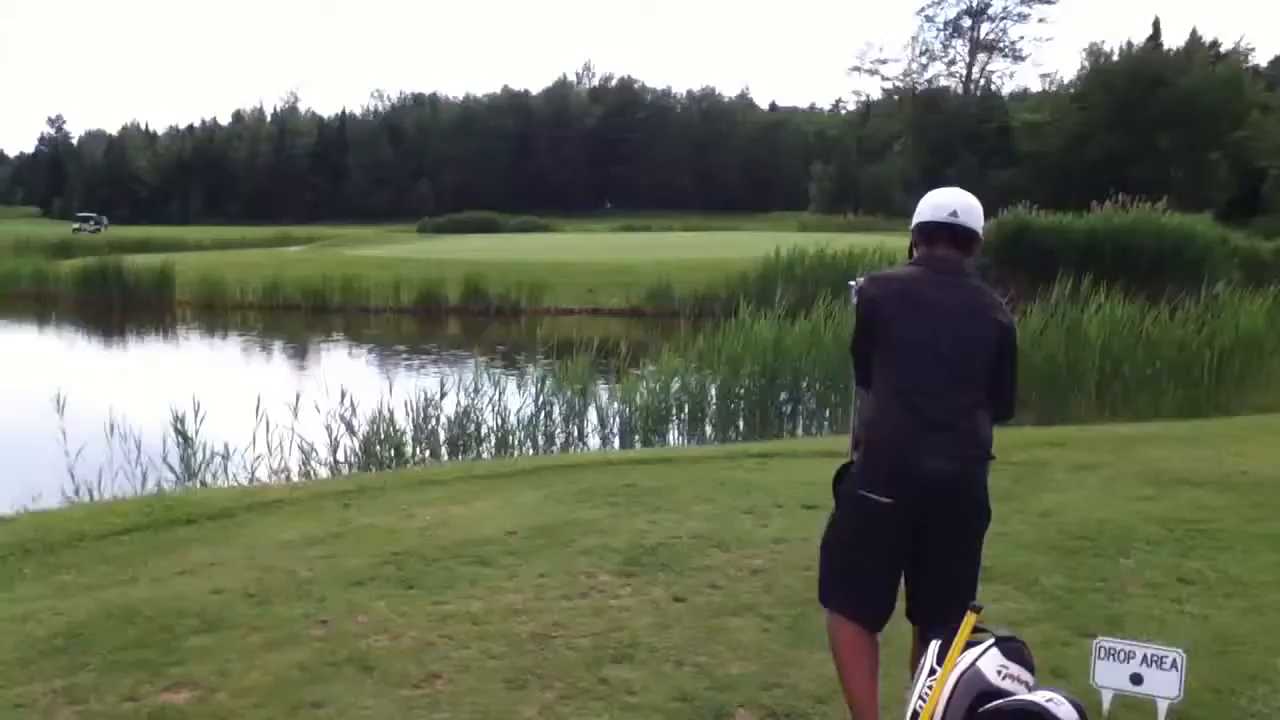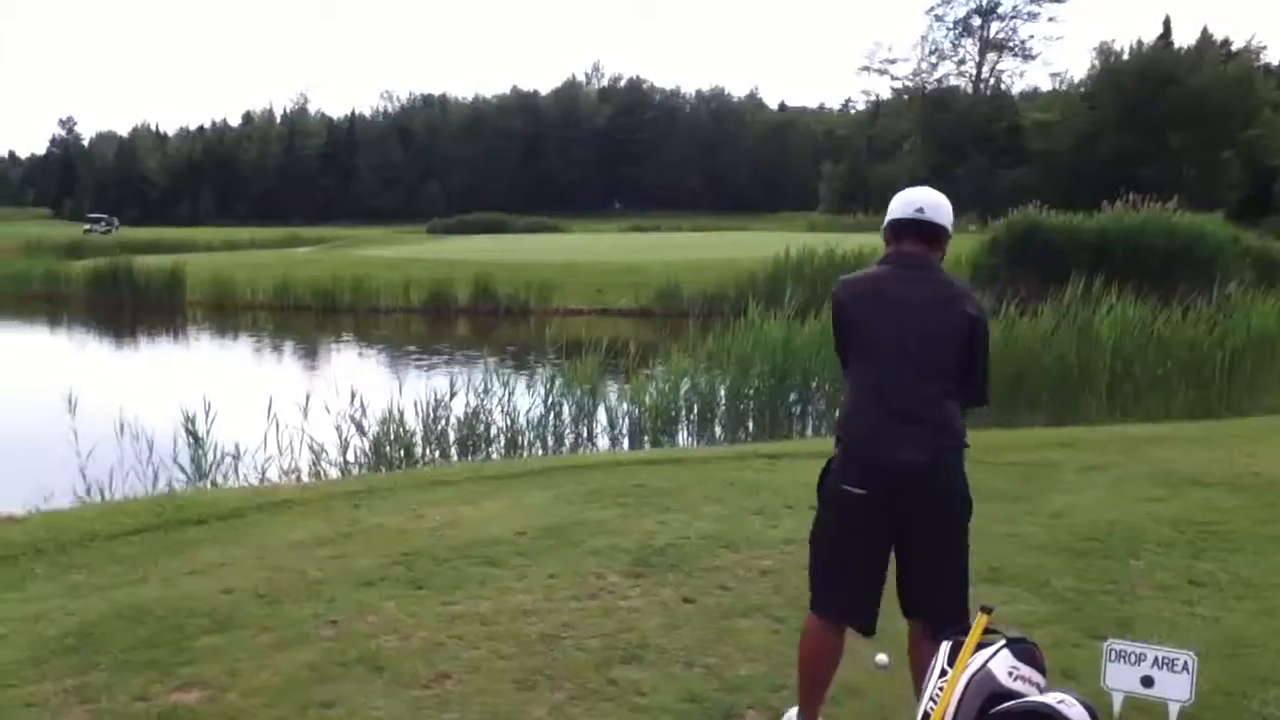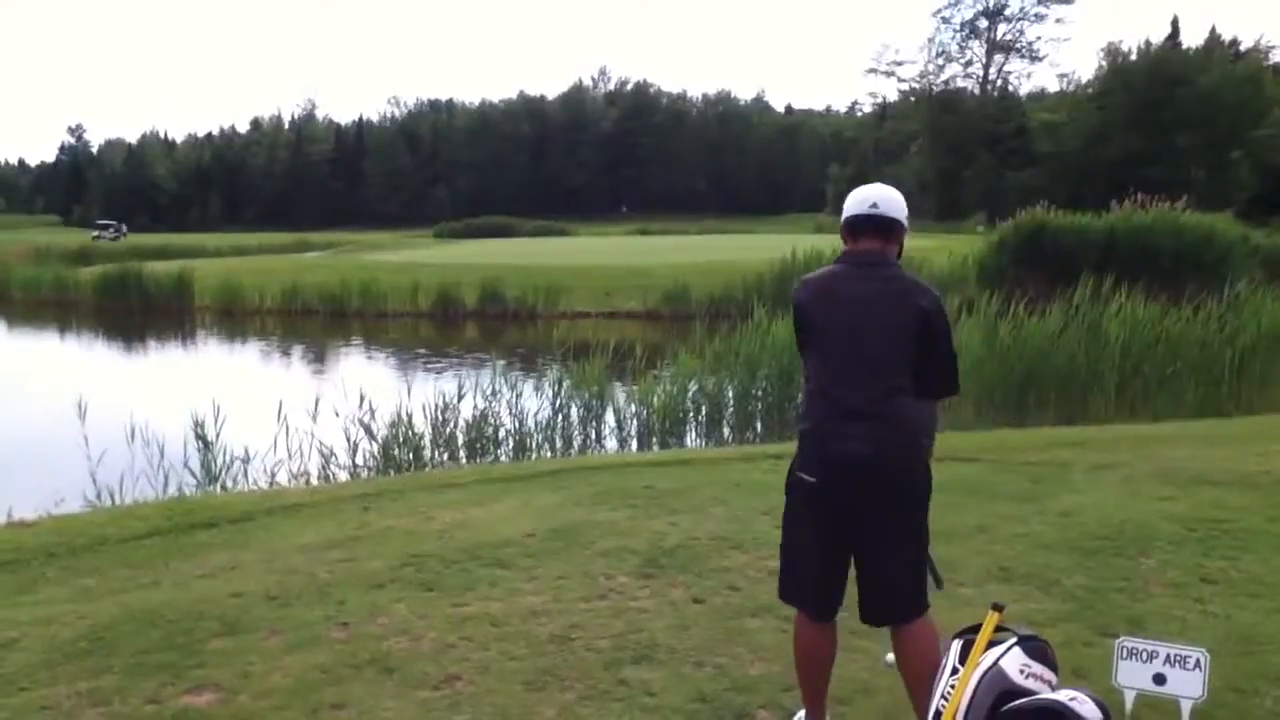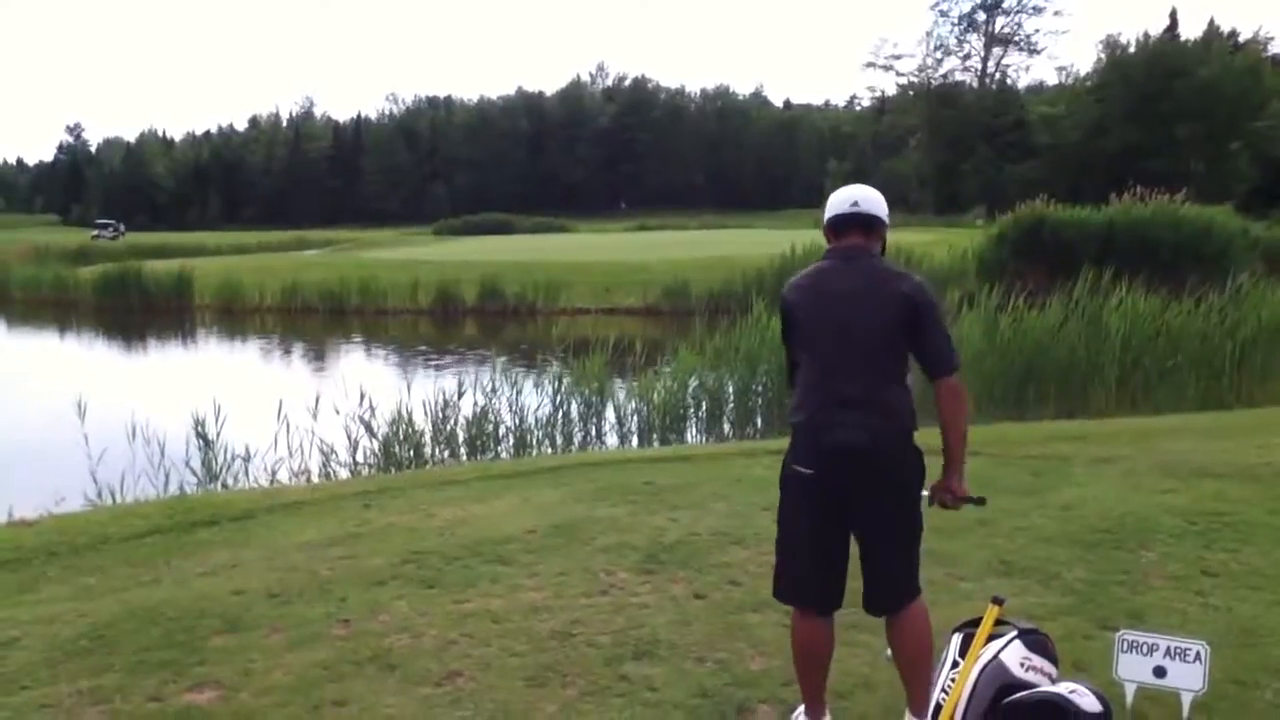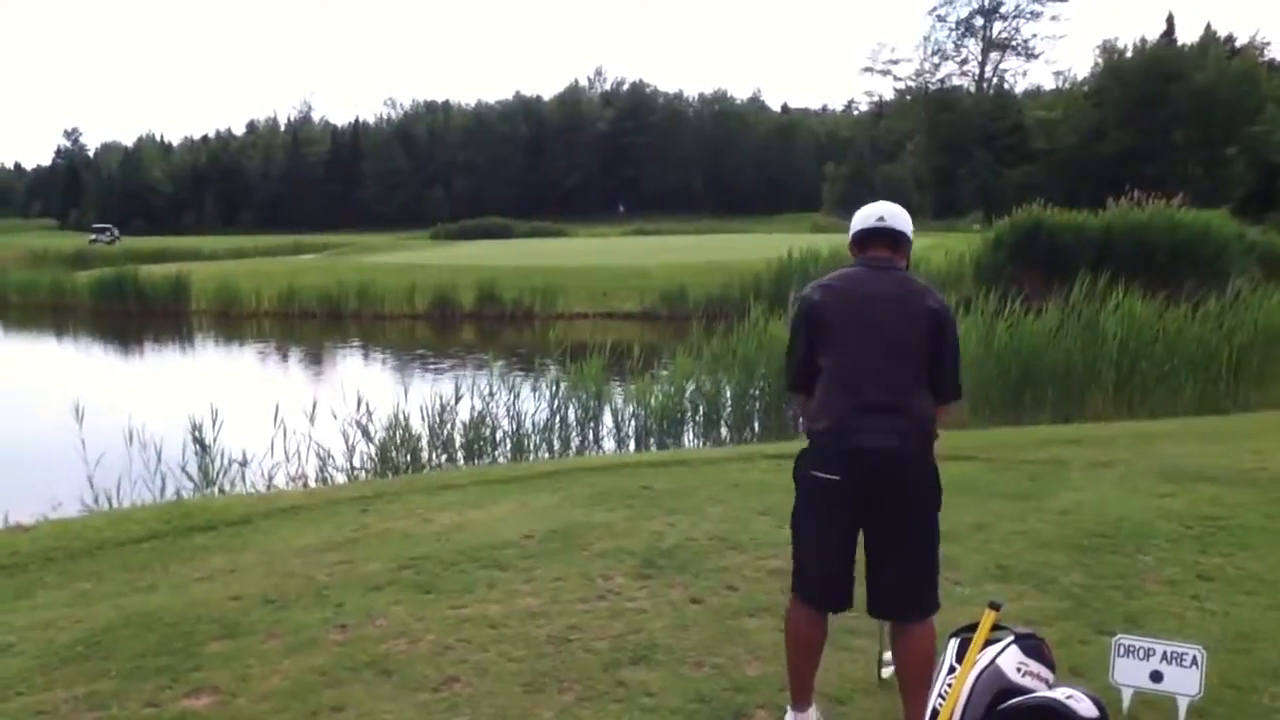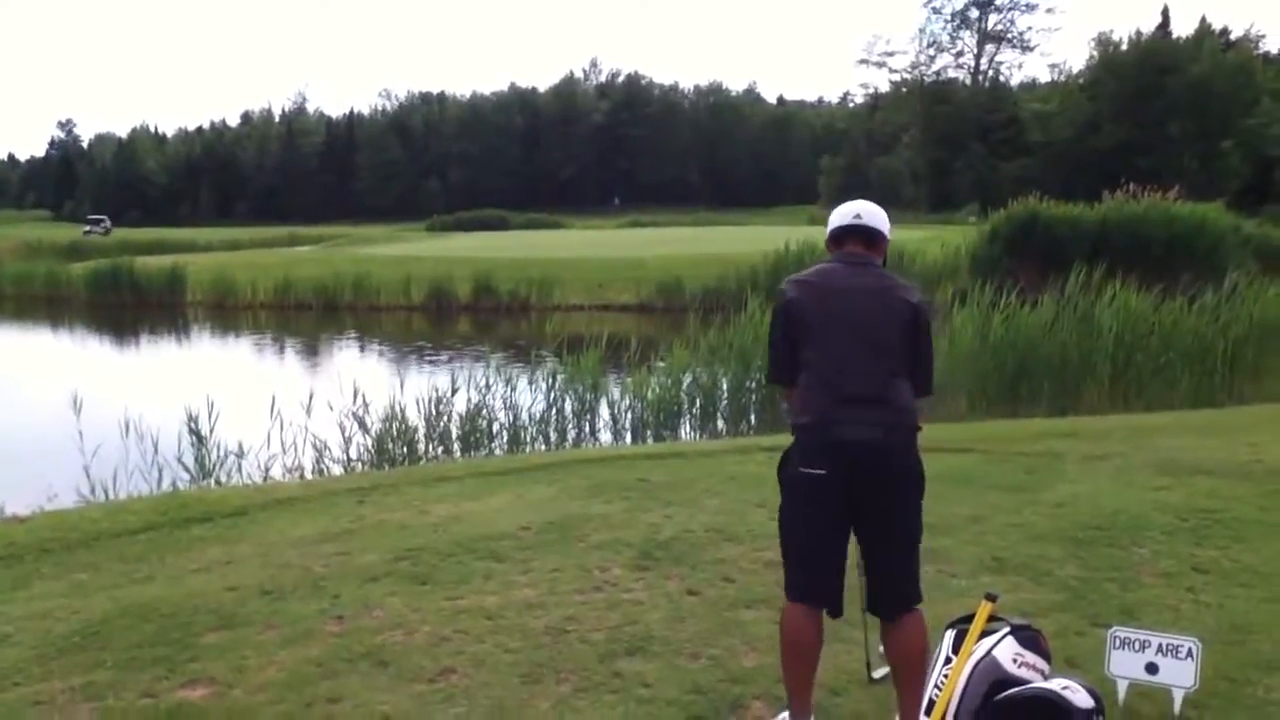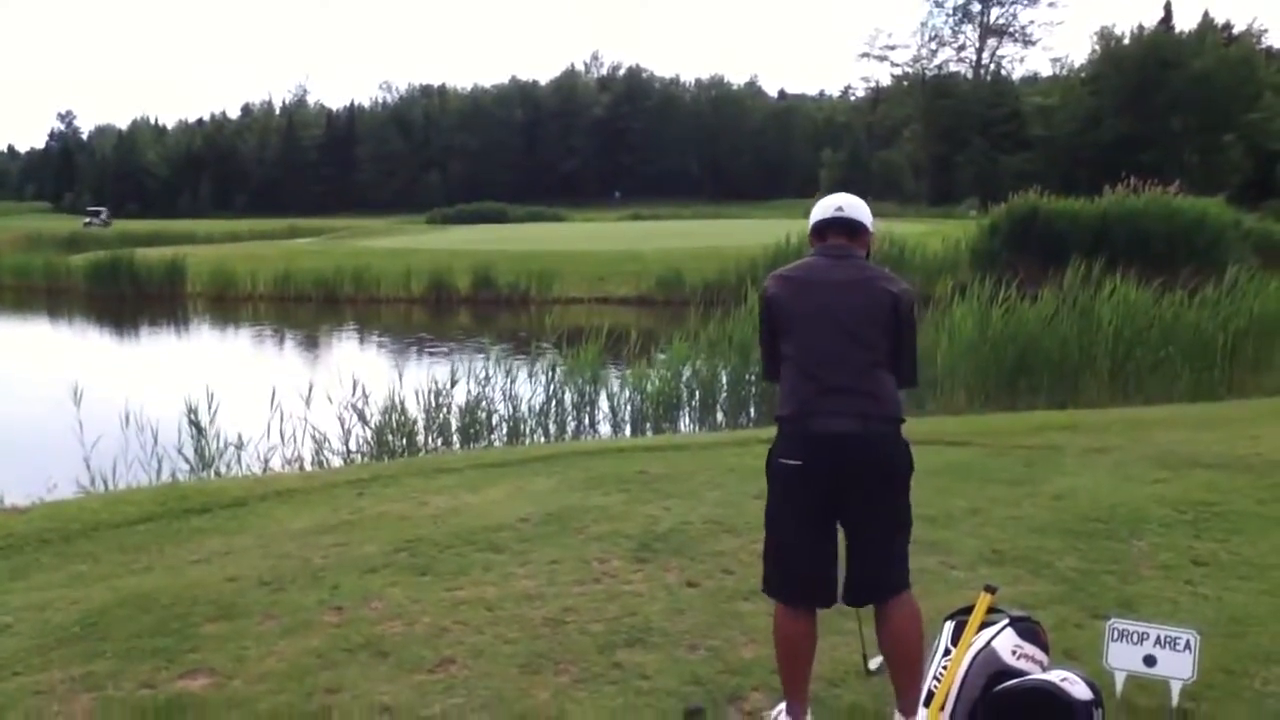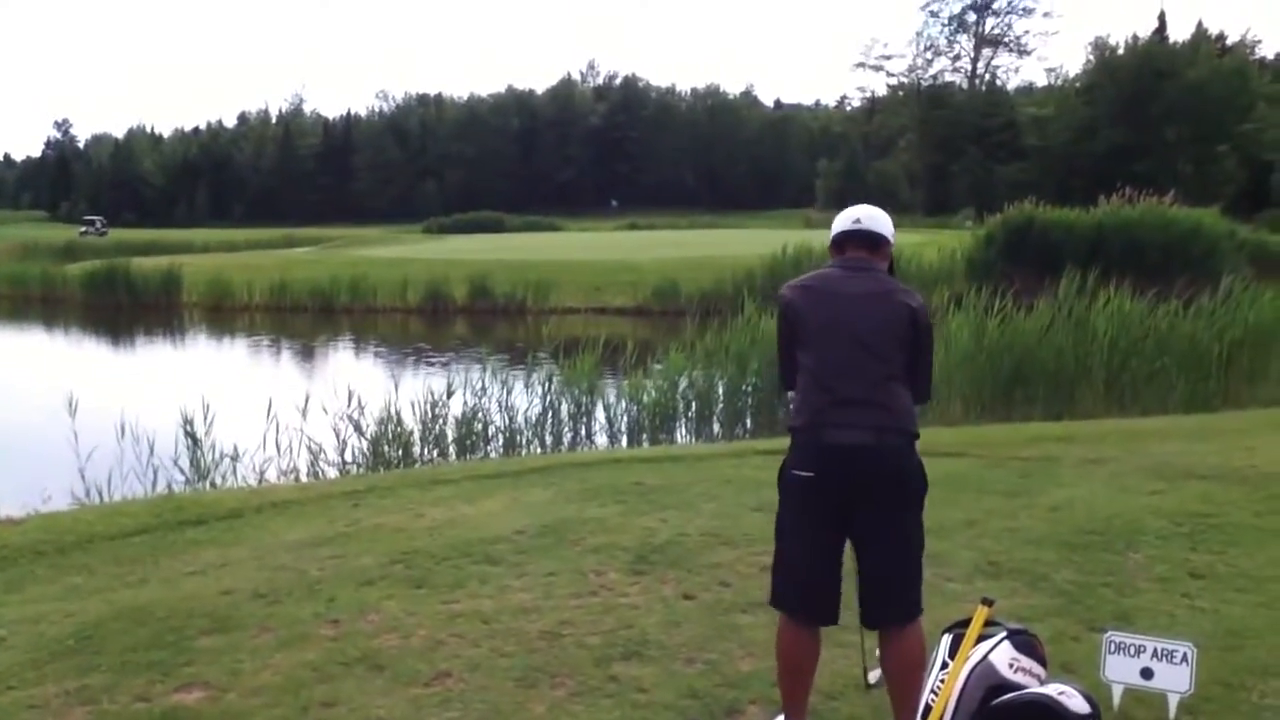
dt=0.3s
person 1, frame 1
left shoulder: (878, 292)
right shoulder: (995, 313)
right elbow: (999, 408)
left hip: (885, 472)
right hip: (961, 481)
left knee: (849, 609)
right knee: (940, 623)
person 1, frame 2
left shoulder: (850, 293)
right shoulder: (965, 306)
right elbow: (970, 396)
left hip: (862, 467)
right hip: (938, 472)
left knee: (830, 608)
right knee: (935, 619)
person 1, frame 3
left shoulder: (808, 292)
right shoulder: (922, 300)
right elbow: (933, 399)
left hip: (822, 462)
right hip: (894, 464)
left knee: (814, 605)
right knee: (908, 606)
person 1, frame 4
left shoulder: (796, 293)
right shoulder: (908, 290)
right elbow: (947, 381)
right wrist: (954, 468)
left hip: (814, 453)
right hip: (887, 454)
left knee: (811, 599)
right knee: (902, 594)
person 1, frame 5
left shoulder: (818, 296)
right shoulder: (932, 305)
left elbow: (802, 391)
right elbow: (942, 399)
left hip: (835, 458)
right hip: (908, 461)
left knee: (811, 592)
right knee: (912, 606)
person 1, frame 6
left shoulder: (796, 292)
right shoulder: (908, 299)
left elbow: (786, 384)
right elbow: (917, 387)
left hip: (819, 452)
right hip: (892, 453)
left knee: (803, 595)
right knee: (899, 600)
person 1, frame 7
left shoulder: (779, 286)
right shoulder: (892, 290)
right elbow: (902, 377)
left hip: (803, 444)
right hip: (876, 444)
left knee: (794, 592)
right knee: (892, 587)
person 1, frame 8
left shoulder: (796, 295)
right shoulder: (909, 304)
right elbow: (916, 393)
left hip: (815, 457)
right hip: (890, 459)
left knee: (800, 605)
right knee: (898, 612)
